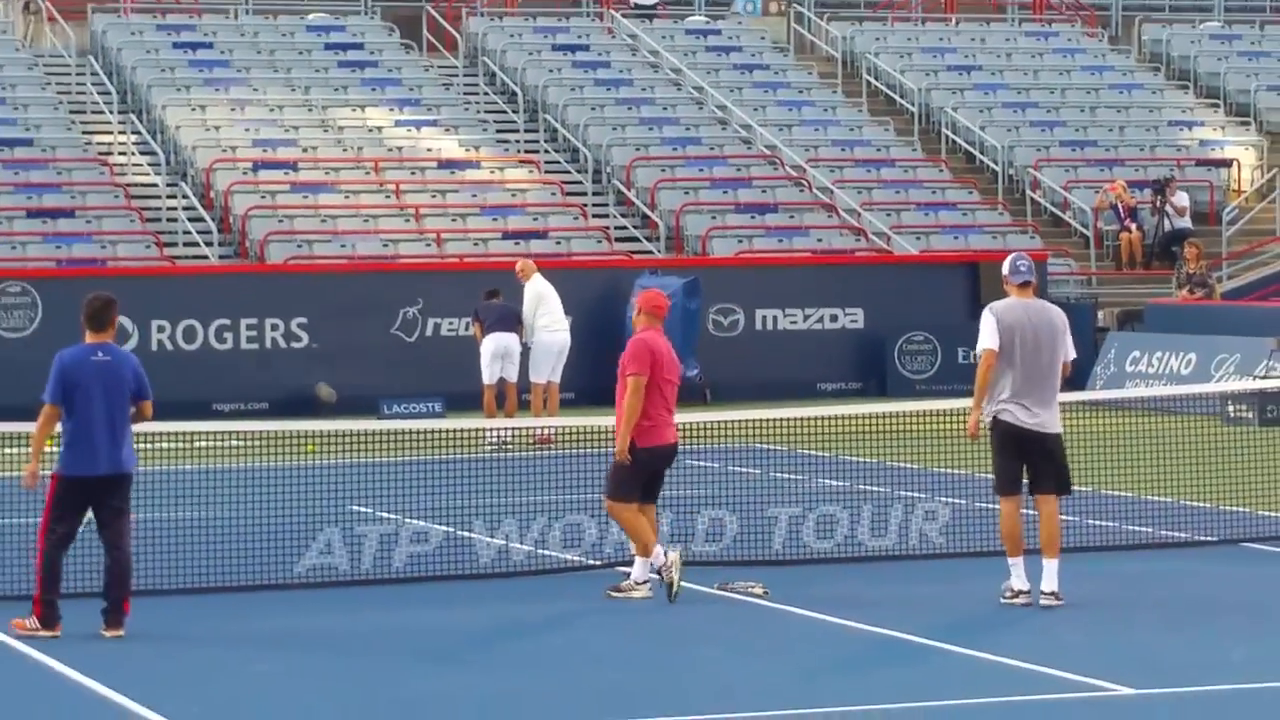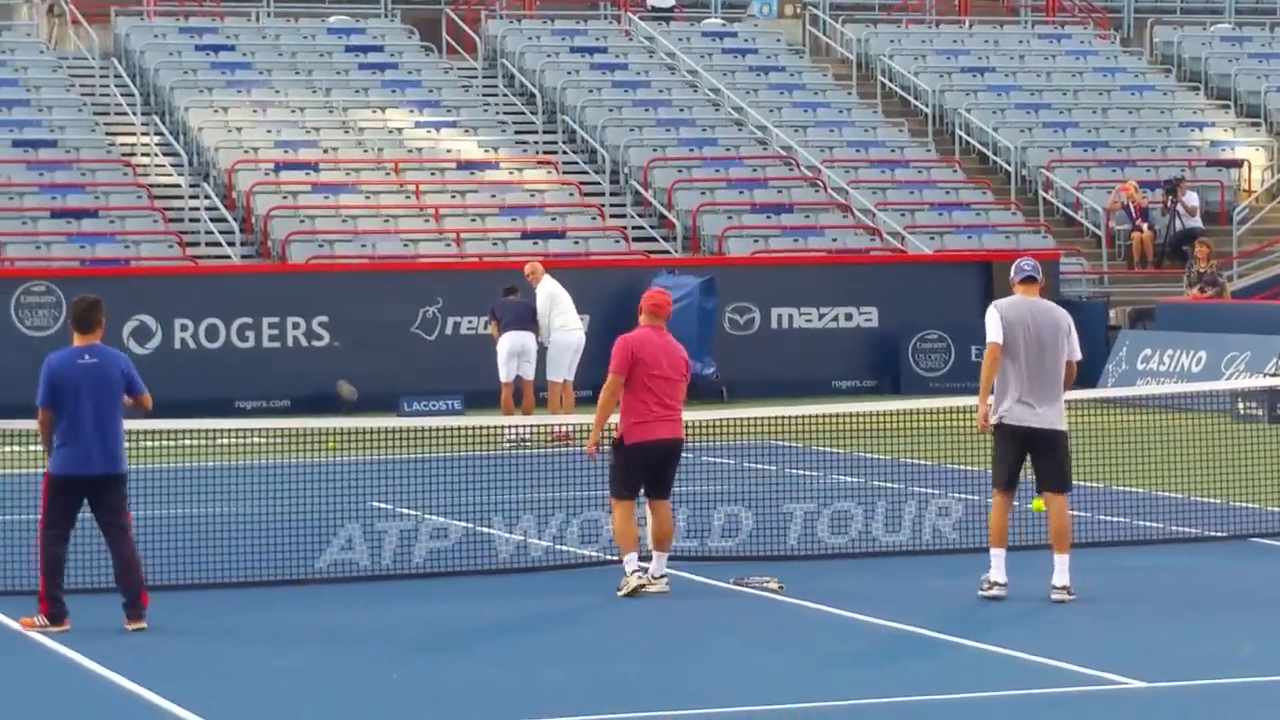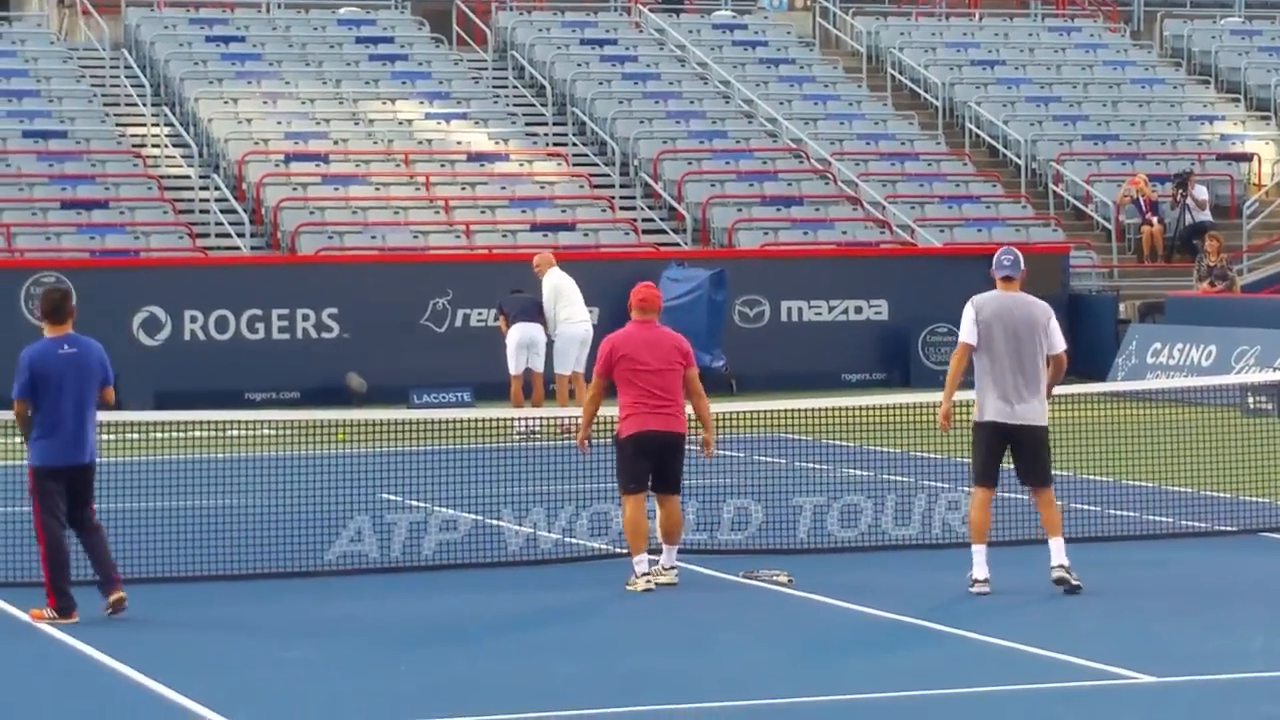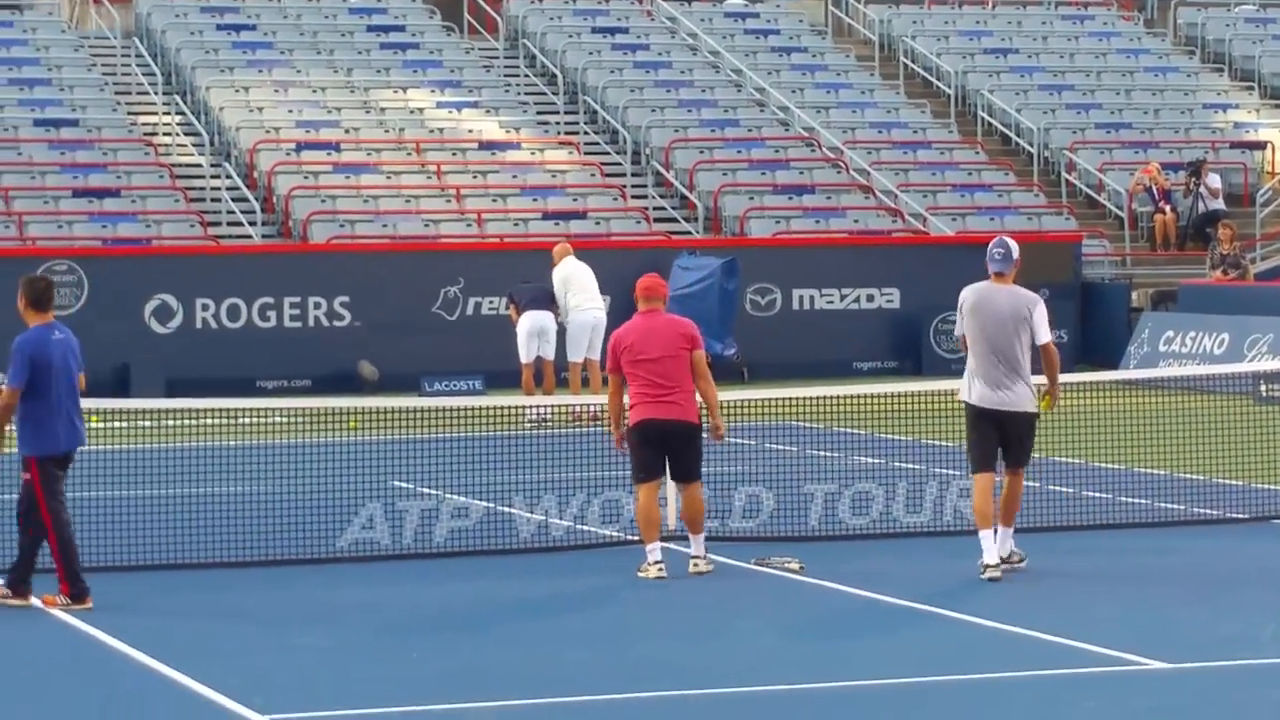
dt=0.3s
person 1, frame 1
left shoulder: (995, 312)
right shoulder: (1057, 315)
left elbow: (988, 361)
right elbow: (1065, 369)
left wrist: (976, 409)
left hip: (1007, 419)
right hip: (1047, 422)
left knee: (1010, 502)
right knee: (1048, 503)
left ankle: (1018, 583)
right ankle: (1050, 585)
person 1, frame 2
left shoulder: (1000, 308)
right shoulder: (1061, 315)
left elbow: (993, 354)
right elbow: (1071, 371)
left wrist: (983, 402)
left hip: (1011, 418)
right hip: (1052, 421)
left knee: (1002, 496)
right knee: (1056, 499)
left ankle: (997, 576)
right ankle: (1061, 580)
person 1, frame 3
left shoulder: (978, 305)
right shoulder: (1042, 310)
left elbow: (961, 354)
right elbow: (1058, 362)
left wrist: (946, 401)
left hip: (990, 415)
right hip: (1032, 417)
left knee: (982, 492)
right knee: (1042, 492)
left ankle: (980, 573)
right ankle: (1060, 563)
person 1, frame 4
left shoulder: (969, 295)
right shoulder: (1031, 301)
right elbow: (1049, 352)
right wrist: (1053, 386)
left hip: (980, 401)
right hip: (1019, 403)
left knee: (983, 479)
right knee: (1015, 475)
left ankle: (990, 558)
right ankle: (1004, 548)
person 2, frame 1
left shoulder: (65, 360)
right shoulder: (129, 362)
left elbow: (50, 415)
right elbow: (145, 413)
left wrist: (34, 460)
left hip: (74, 468)
right hip: (118, 469)
left knee: (53, 540)
right knee: (117, 543)
left ankle: (45, 618)
right ankle: (115, 619)
person 2, frame 2
left shoulder: (54, 363)
right shoulder: (119, 361)
left elbow: (44, 419)
right elbow: (145, 404)
left wrist: (50, 449)
left hip: (65, 468)
right hip: (110, 468)
left knee: (53, 540)
right knee: (121, 539)
left ankle: (53, 614)
right ankle: (136, 612)
person 2, frame 3
left shoulder: (32, 355)
right shoulder: (95, 350)
left elbow: (20, 411)
right elbow: (108, 399)
left wrist: (29, 438)
left hip: (46, 458)
right hip: (83, 455)
left knee: (51, 531)
right knee: (88, 524)
left ankle: (62, 607)
right ankle: (113, 587)
person 2, frame 4
right shoulder: (69, 337)
right elbow: (79, 384)
left hip: (40, 444)
right hip: (67, 439)
left knee: (52, 517)
right knee: (30, 513)
left ankle: (75, 592)
person 3, frame 1
left shoulder: (640, 343)
right shoulder: (667, 348)
left elbow: (636, 392)
left wrist: (623, 436)
left hip: (643, 441)
right hip: (665, 441)
left knee: (618, 505)
right knee: (643, 506)
left ankle: (663, 558)
right ankle: (640, 579)
person 3, frame 2
left shoulder: (628, 342)
right shoulder: (679, 349)
left elbow: (611, 389)
left wrist: (596, 431)
left hip: (636, 437)
right hip: (673, 438)
left knee: (622, 504)
right knee: (660, 503)
left ankle: (634, 571)
right ankle: (657, 574)
person 3, frame 3
left shoulder: (614, 342)
right shoulder: (679, 342)
left elbow: (595, 392)
right elbow: (696, 391)
left wrist: (584, 428)
right wrist: (708, 429)
left hip: (634, 432)
right hip: (673, 431)
left knee: (633, 501)
right knee: (670, 500)
left ankle: (642, 573)
right ankle: (668, 567)
person 3, frame 4
left shoulder: (620, 336)
right shoulder: (686, 327)
left elbow: (615, 389)
right elbow: (702, 376)
left wrist: (616, 427)
right wrist: (716, 415)
left hip: (643, 421)
right hip: (684, 419)
left knee: (647, 490)
right knee: (691, 487)
left ankle: (654, 561)
right ankle: (698, 556)
